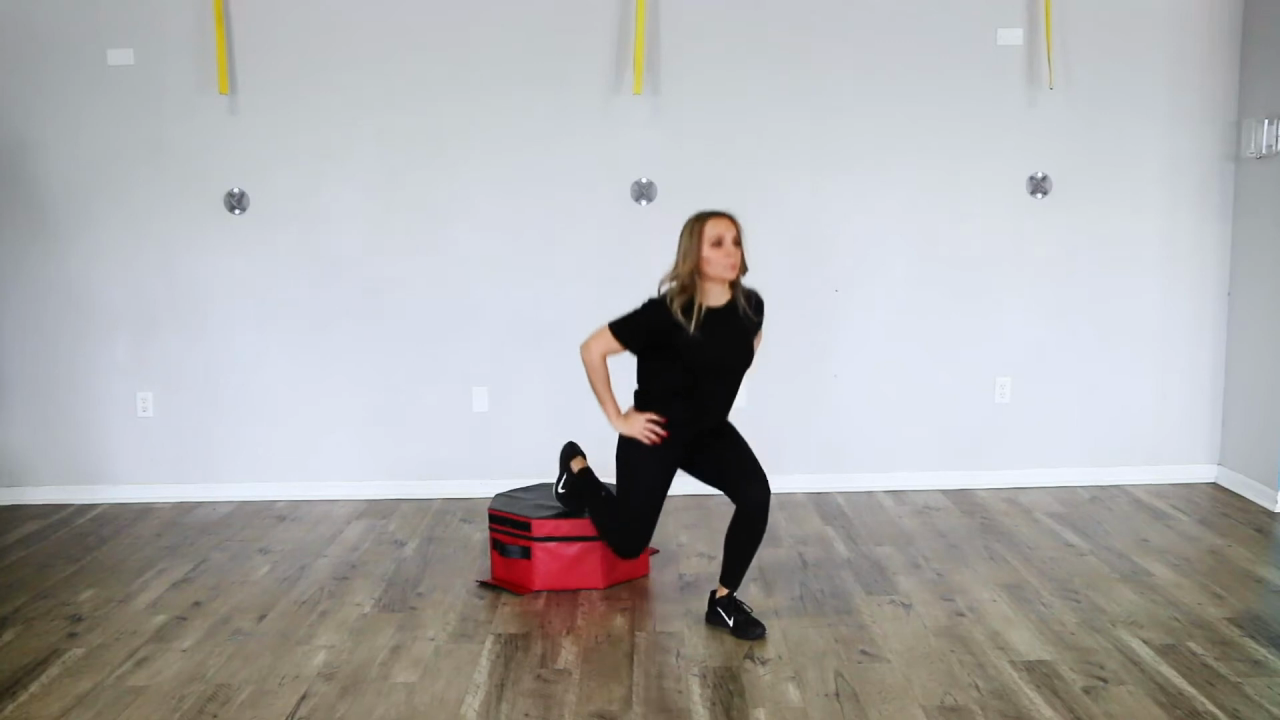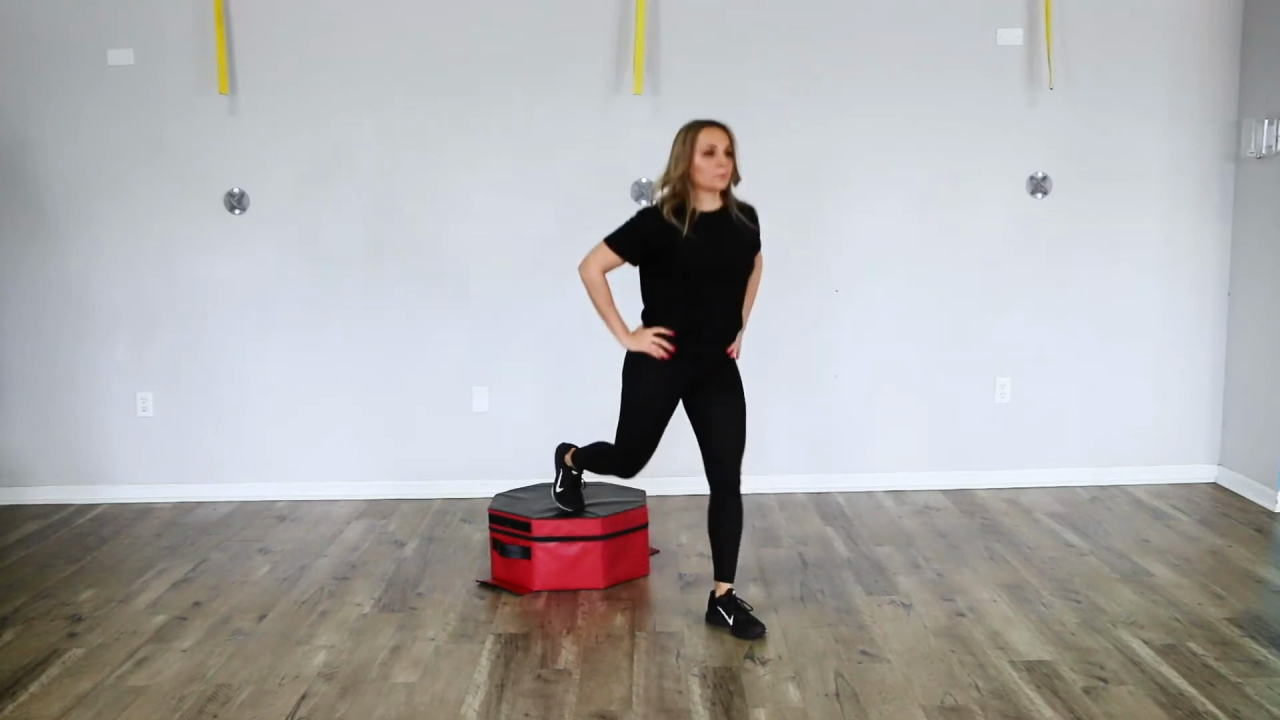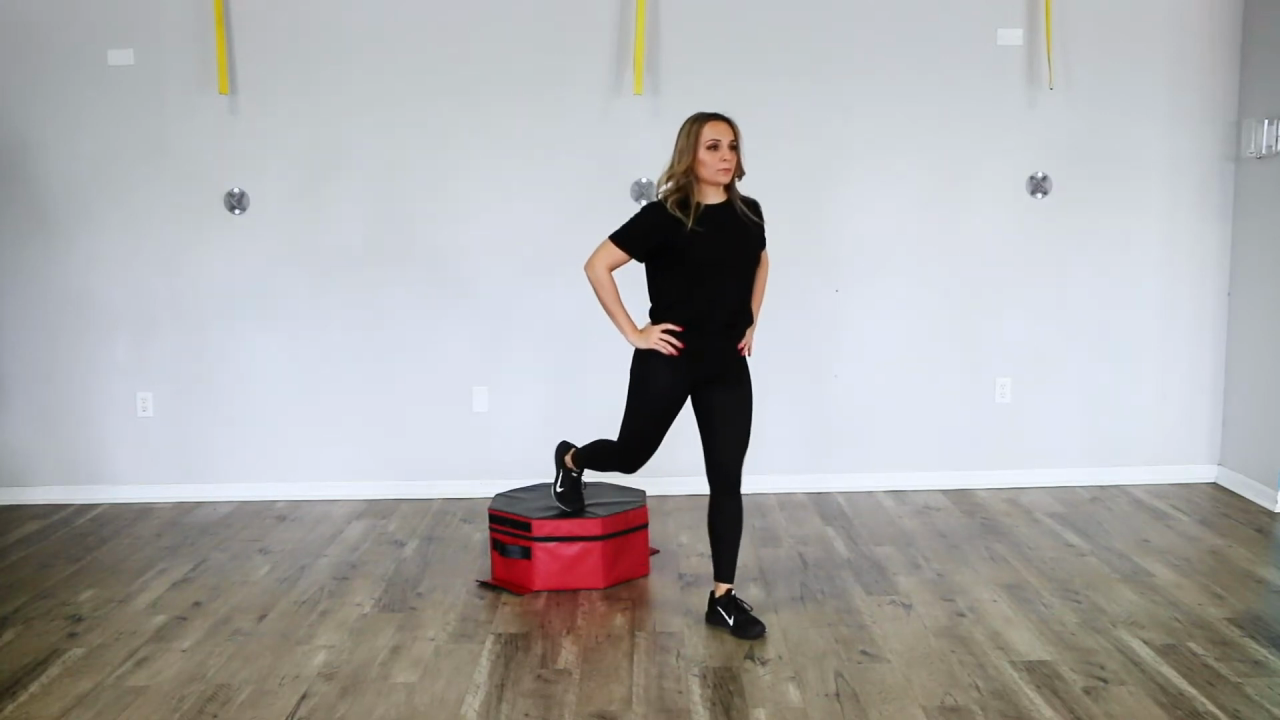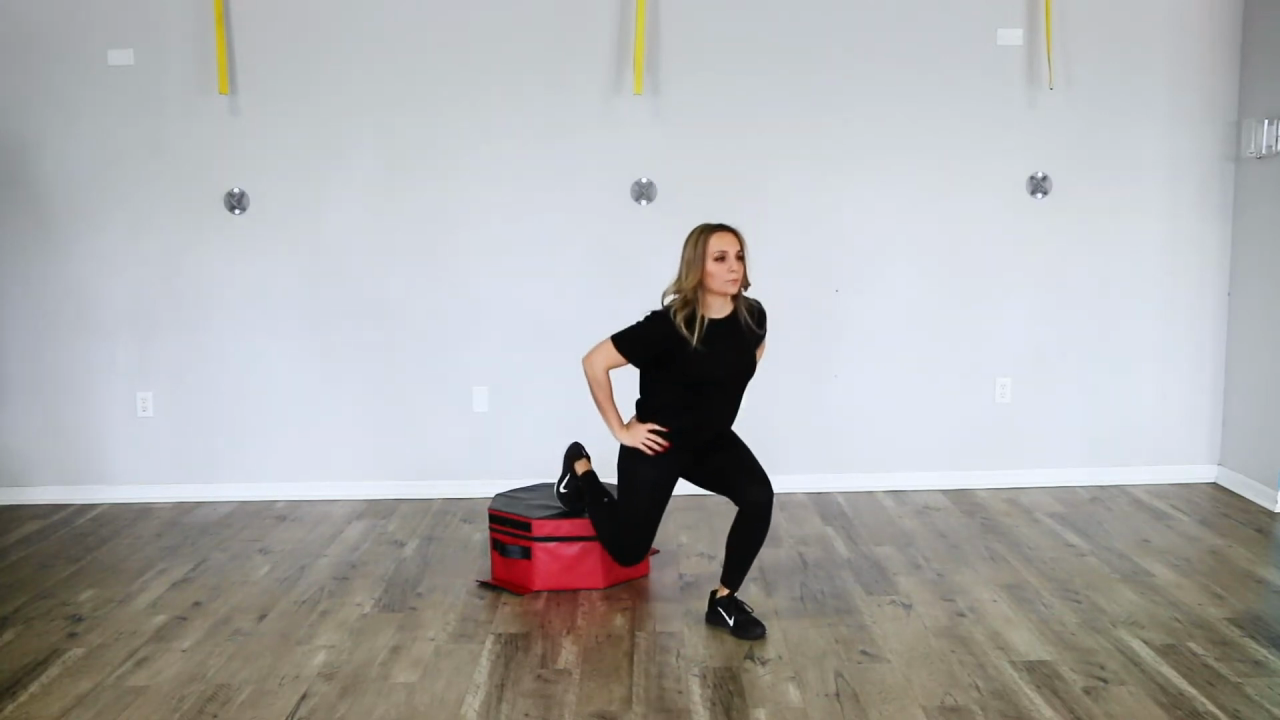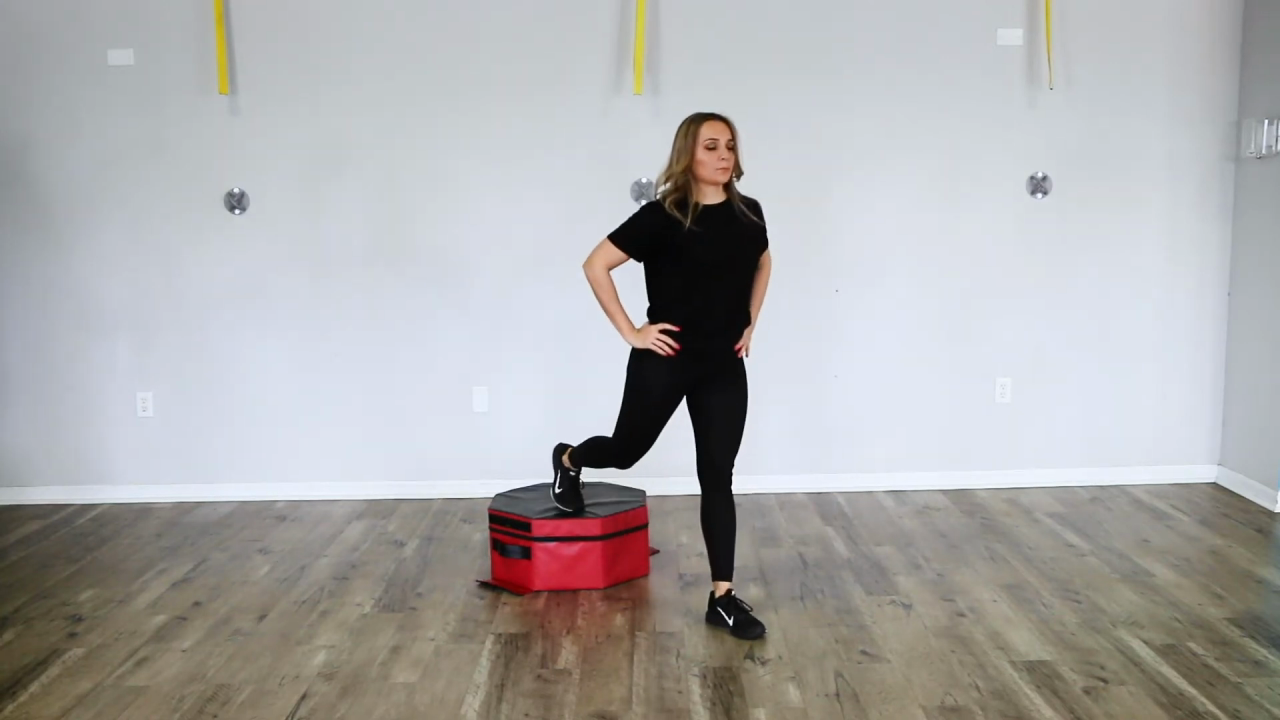
dt=0.7s
person 1, frame 1
left shoulder: (750, 305)
right shoulder: (666, 313)
right elbow: (593, 350)
right wrist: (617, 418)
left hip: (710, 433)
right hip: (655, 437)
left knee: (756, 496)
right knee: (628, 542)
left ankle: (724, 600)
right ankle: (576, 468)
person 1, frame 2
left shoulder: (744, 219)
right shoulder: (659, 222)
right elbow: (591, 268)
right wrist: (625, 335)
left hip: (718, 368)
right hip: (660, 363)
left knee: (726, 479)
right knee: (629, 461)
left ankle: (723, 598)
right ankle: (570, 461)
person 1, frame 3
left shoulder: (748, 213)
right shoulder: (665, 216)
right elbow: (597, 265)
left wrist: (751, 323)
right wrist: (633, 333)
left hip: (727, 364)
right hip: (669, 361)
left knee: (727, 479)
right knee: (632, 456)
left ankle: (723, 599)
right ankle: (570, 461)
person 1, frame 4
left shoulder: (752, 316)
right shoulder: (669, 326)
right elbow: (595, 362)
right wrist: (619, 429)
left hip: (713, 441)
right hip: (656, 446)
left knee: (759, 499)
right knee: (628, 550)
left ankle: (724, 600)
right ankle: (580, 468)
person 1, frame 5
left shoulder: (748, 213)
right shoulder: (663, 216)
left elbow: (762, 265)
right elbow: (596, 265)
left wrist: (750, 324)
right wrist: (630, 332)
left hip: (723, 365)
right hip: (665, 360)
left knee: (718, 478)
right knee: (626, 451)
left ankle: (722, 597)
right ankle: (567, 462)
